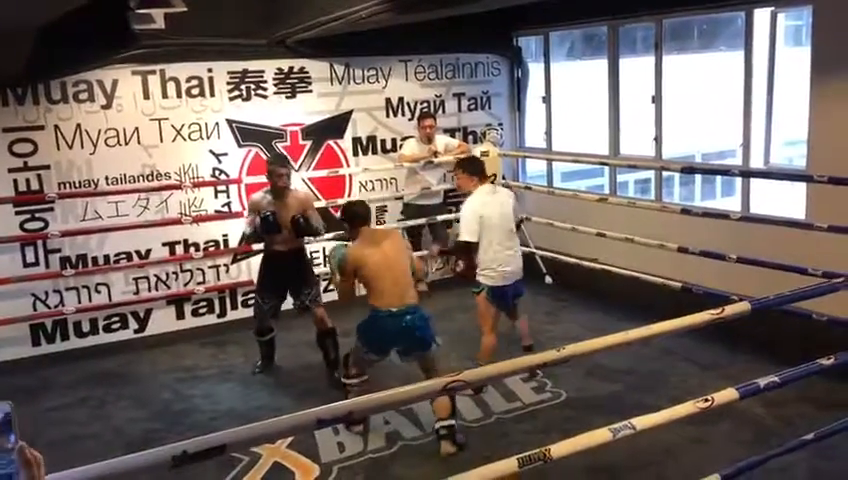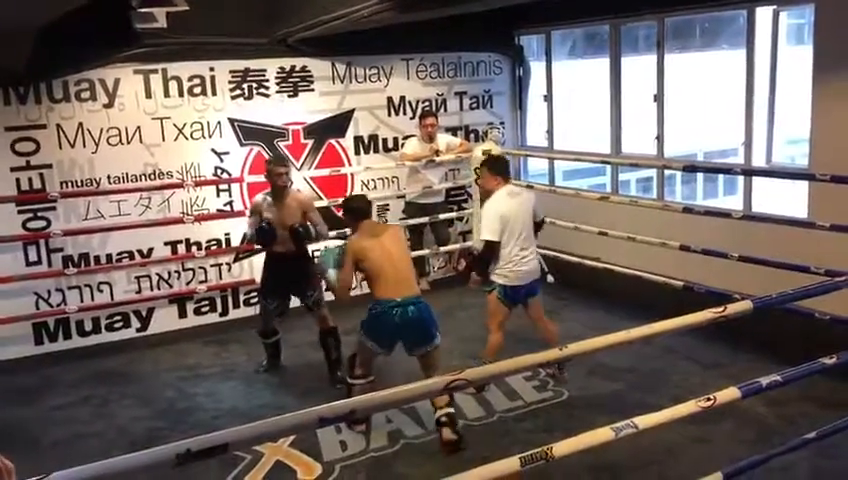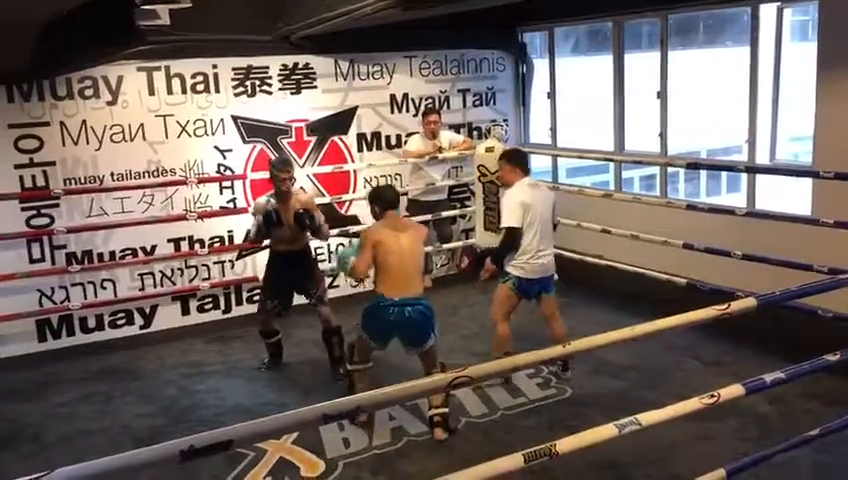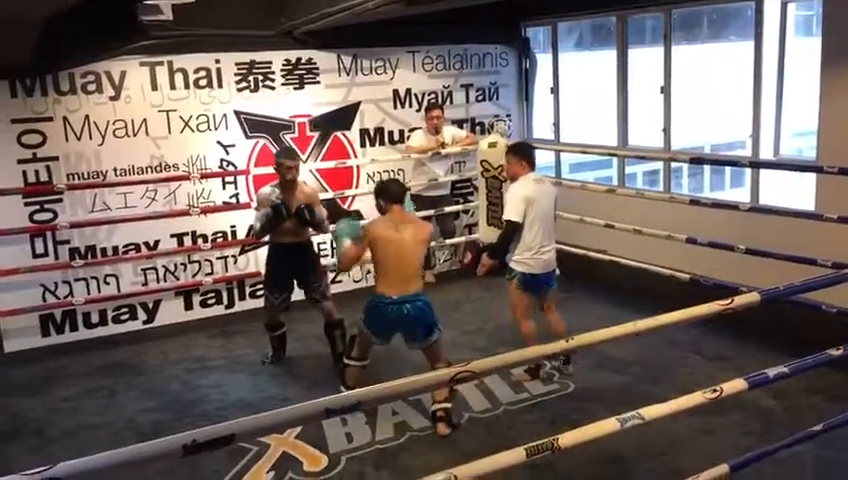
dt=0.2s
person 1, frame 1
left shoulder: (350, 254)
right shoulder: (397, 236)
left elbow: (346, 297)
right elbow: (420, 273)
left wrist: (337, 273)
left hip: (381, 320)
right hip: (414, 316)
left knee: (354, 364)
right knee: (435, 376)
left ankle: (354, 418)
right ankle: (447, 437)
person 1, frame 2
left shoulder: (352, 246)
right shoulder: (396, 231)
left elbow: (343, 292)
left wrist: (330, 273)
left hip: (385, 312)
right hip: (418, 307)
left knee: (360, 364)
right knee: (431, 370)
left ankle: (358, 419)
right ankle: (448, 426)
person 1, frame 3
left shoulder: (372, 232)
right shoulder: (421, 230)
left elbow: (360, 273)
left wrist: (349, 261)
left hip: (384, 308)
right hip: (417, 308)
left knee: (359, 354)
right knee: (433, 368)
right ankle: (439, 423)
person 1, frame 4
left shoulder: (372, 228)
right shoulder: (425, 227)
left elbow: (344, 265)
left wrist: (344, 240)
left hip: (383, 306)
right hip: (416, 305)
left knee: (358, 349)
right knee: (439, 362)
right ankle: (442, 418)
person 2, frame 1
left shoulder: (472, 205)
right shoulder: (506, 194)
left elbow: (466, 247)
left wrist: (459, 257)
left hip: (491, 275)
right hip: (515, 268)
left knee: (487, 329)
right knee: (516, 315)
right ankle: (529, 354)
person 2, frame 2
left shoulder: (493, 206)
right shoulder: (527, 195)
left elbow: (490, 248)
right elbow: (538, 225)
left wrist: (478, 271)
left hip: (506, 276)
right hip: (531, 270)
left knee: (494, 327)
right knee: (541, 319)
right ankle: (559, 364)
person 2, frame 3
left shoulder: (513, 196)
right shoulder: (545, 191)
left elbow: (511, 236)
left wrist: (494, 261)
left hip: (521, 269)
right hip: (546, 265)
left knee: (499, 316)
right knee: (553, 316)
right ankle: (564, 363)
person 2, frame 4
left shoulder: (518, 190)
right shoulder: (548, 186)
left elbow: (511, 228)
left wrist: (492, 255)
left hip: (525, 263)
right hip: (547, 259)
left knee: (523, 316)
right knee: (550, 310)
left ankle: (535, 365)
right ankle: (565, 359)
person 3, frame 1
left shoulder: (303, 198)
right shoulder: (257, 201)
left elbow: (320, 228)
right elbow: (246, 237)
left wrist: (310, 228)
right wrist: (259, 231)
left hip: (298, 261)
right hip: (271, 263)
left knee: (319, 315)
right knee: (261, 317)
left ankle: (334, 368)
right ankle: (267, 358)
person 3, frame 2
left shoulder: (303, 200)
right shoulder: (259, 203)
left elbow: (324, 232)
right elbow: (250, 235)
left wrist: (310, 233)
right wrist: (258, 236)
left hip: (300, 261)
right hip: (274, 263)
left knee: (322, 315)
right knee: (266, 318)
left ankle: (336, 368)
right ankle: (273, 358)
person 3, frame 3
left shoulder: (306, 200)
right shoulder: (262, 204)
left elbow: (325, 234)
right elbow: (253, 240)
left wrist: (313, 225)
right wrist: (263, 227)
left hip: (303, 260)
right hip: (278, 262)
left knee: (325, 314)
right knee: (265, 317)
left ankle: (338, 364)
right ankle: (275, 356)
person 3, frame 4
left shoulder: (309, 193)
right shoulder: (265, 195)
left elbow: (325, 228)
right elbow: (257, 233)
left wrist: (313, 220)
right wrist: (271, 220)
left hip: (304, 252)
right hip: (278, 254)
left knee: (327, 307)
right knee: (272, 310)
left ankle: (341, 357)
right ankle: (278, 349)
person 4, frame 1
left shoulder: (443, 140)
right shoulder: (410, 143)
left elbow: (466, 148)
right elbow: (402, 159)
left wrist: (447, 156)
right wrist: (426, 155)
left hip: (436, 202)
right hip: (413, 203)
left knee: (442, 240)
right knee: (415, 244)
right ankle: (420, 279)
person 4, frame 2
left shoulder: (444, 139)
right shoulder: (412, 142)
left elbow: (467, 146)
right elbow: (404, 158)
left wrist: (448, 154)
right wrist: (428, 154)
left hip: (438, 200)
right hip: (415, 202)
left knee: (444, 239)
right knee: (416, 243)
right ankle: (422, 277)
person 4, frame 3
left shoulder: (447, 135)
right shoulder: (416, 139)
left elbow: (470, 143)
right elbow: (407, 154)
left wrist: (450, 150)
right wrist: (431, 150)
left hip: (441, 198)
right hip: (418, 198)
left knee: (446, 236)
person 4, frame 4
left shoulder: (450, 131)
right shoulder: (418, 135)
left elbow: (472, 139)
right elbow: (409, 151)
left wrist: (454, 146)
right wrist: (434, 146)
left hip: (443, 193)
right hip: (420, 194)
left knee: (449, 231)
right ankle: (428, 270)
